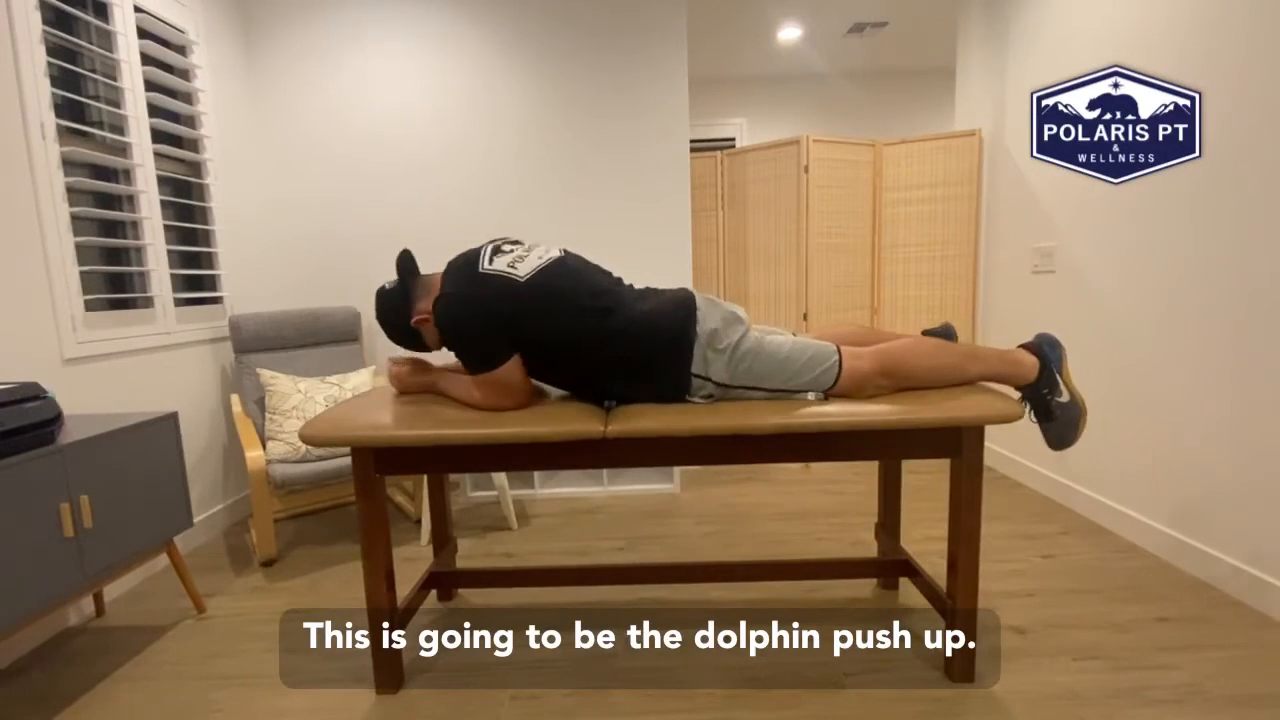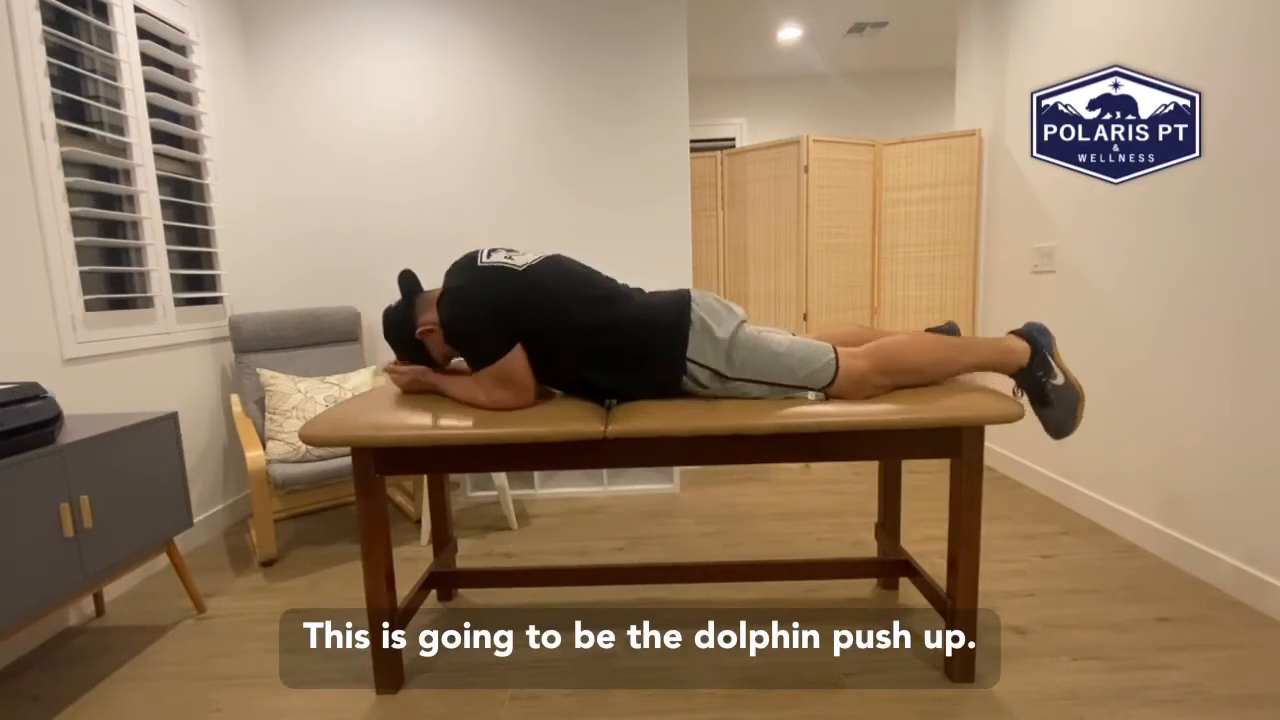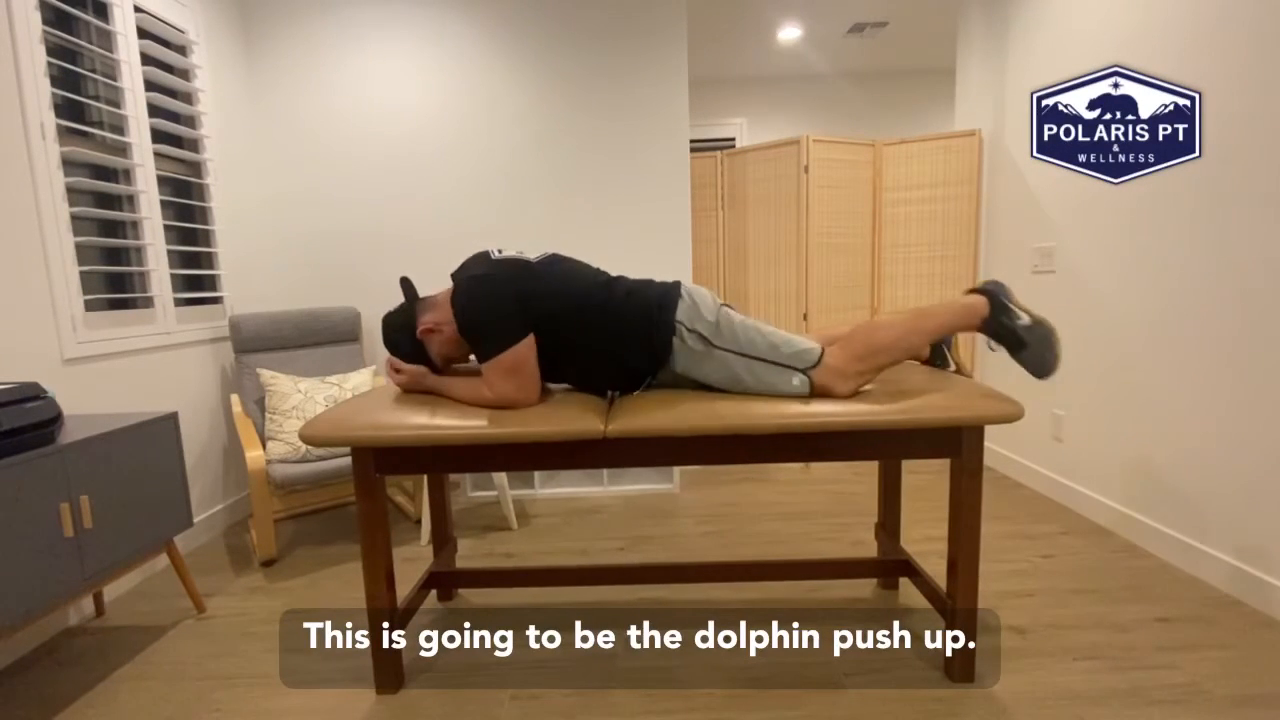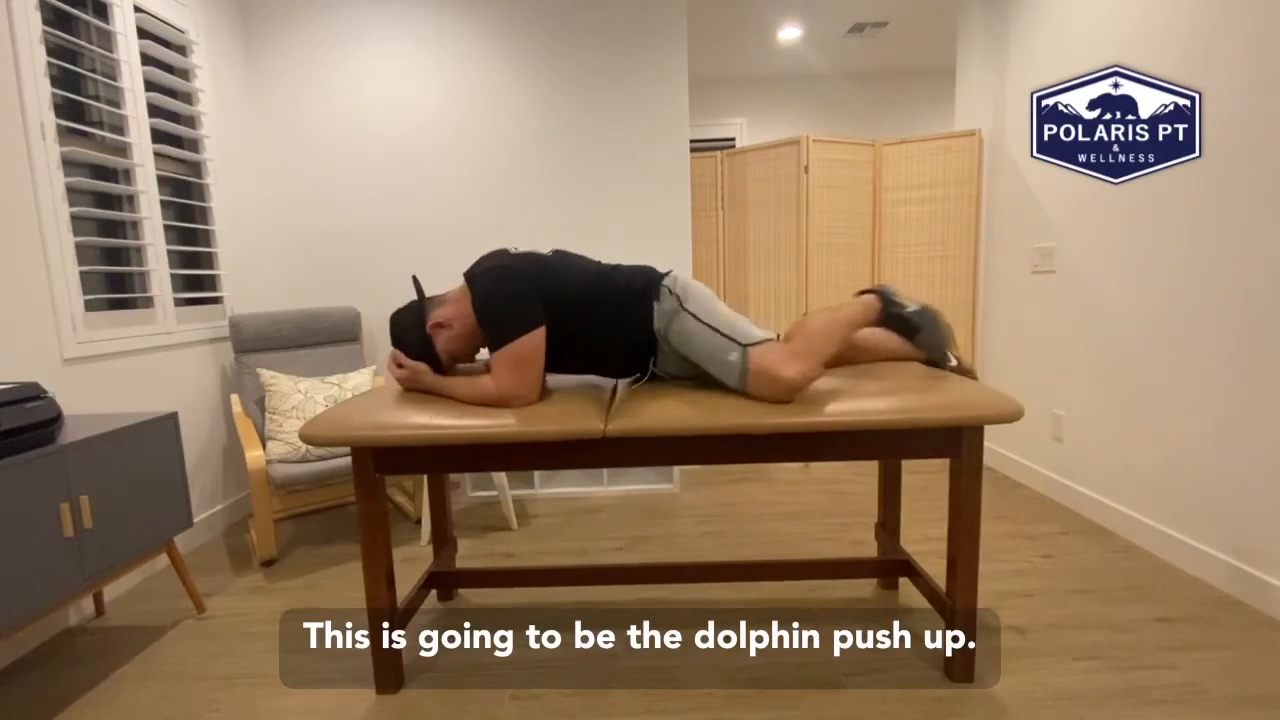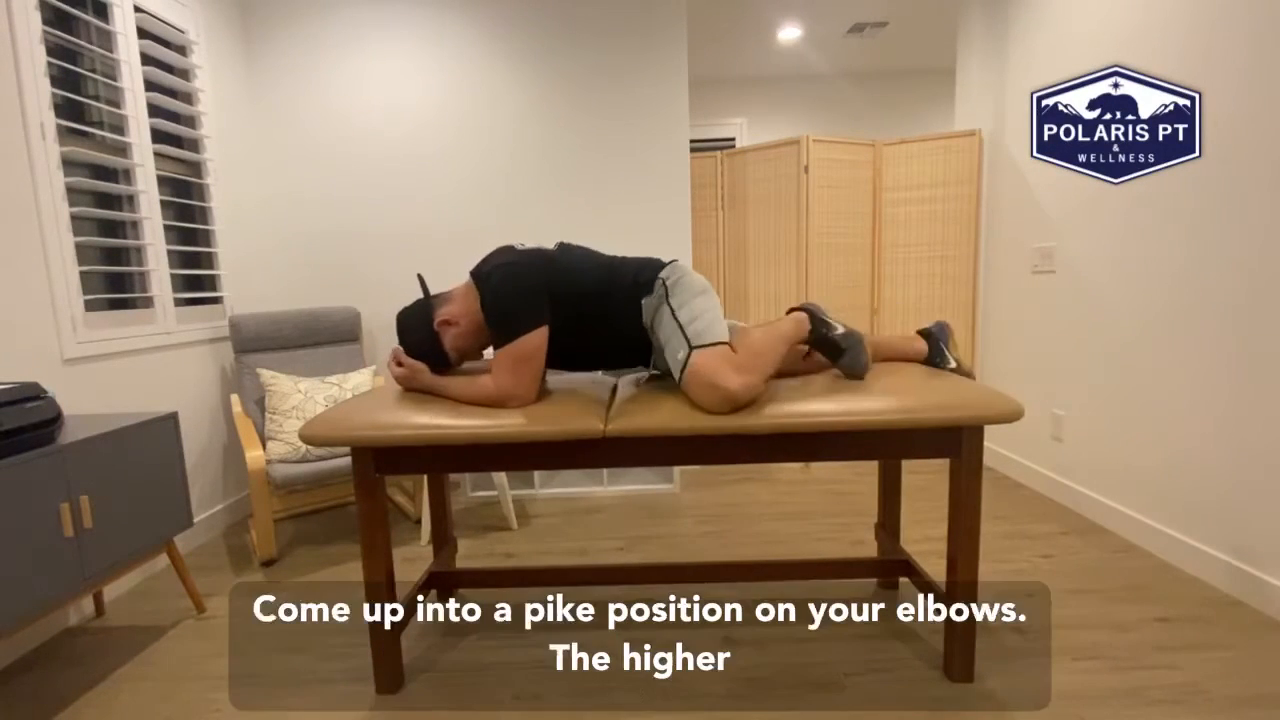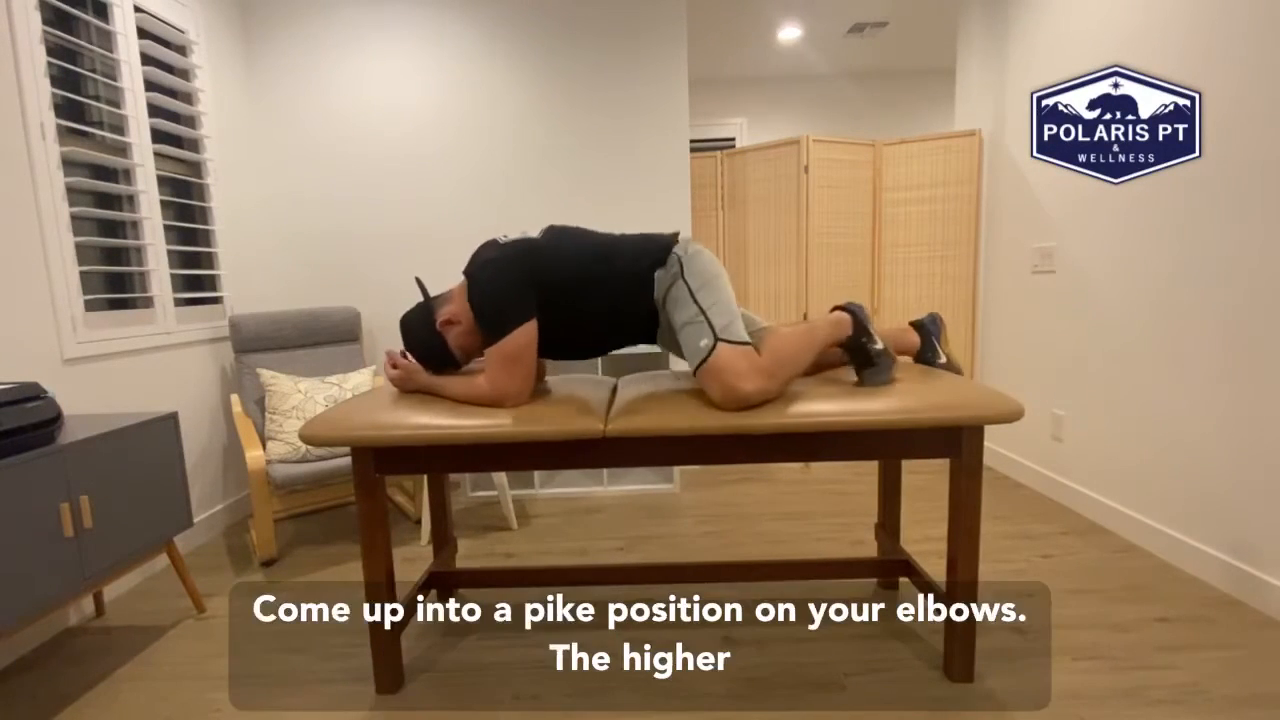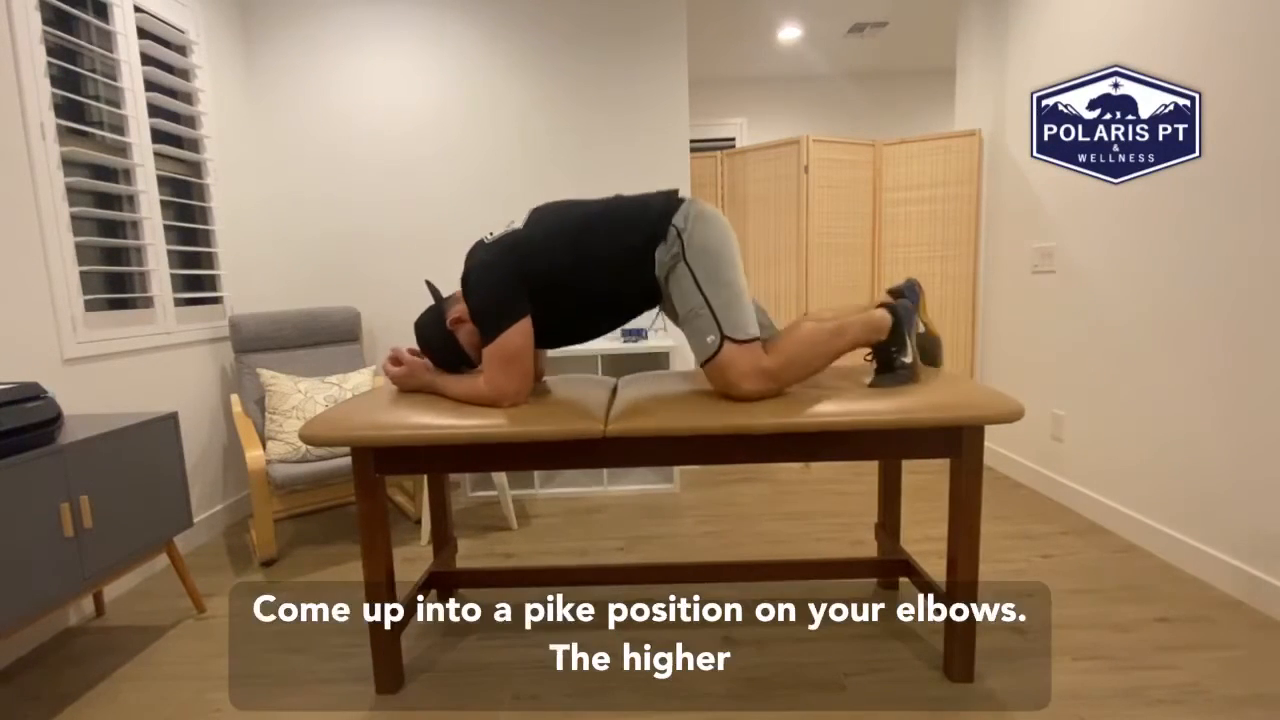
dt=0.2s
person 1, frame 1
left shoulder: (460, 307)
right shoulder: (483, 260)
left elbow: (511, 394)
left wrist: (428, 379)
right wrist: (447, 370)
left hip: (696, 362)
right hip: (686, 317)
left knee: (865, 373)
right knee: (815, 345)
left ankle: (1029, 364)
right ankle: (927, 339)
person 1, frame 2
left shoulder: (463, 304)
right shoulder: (481, 279)
left elbow: (515, 393)
right elbow: (525, 361)
left wrist: (430, 382)
right wrist: (464, 372)
left hip: (690, 352)
right hip: (681, 320)
left knee: (859, 373)
right knee: (811, 345)
left ankle: (1022, 352)
right ankle: (934, 338)
person 1, frame 3
left shoulder: (482, 295)
right shoulder: (490, 281)
left elbow: (516, 393)
right elbow: (524, 370)
left wrist: (430, 382)
right wrist: (442, 377)
left hip: (684, 331)
right hip: (667, 340)
left knee: (838, 374)
right knee: (811, 353)
left ankle: (979, 309)
right ankle: (927, 344)
person 1, frame 4
left shoulder: (502, 286)
right shoulder: (490, 287)
left elbow: (517, 390)
right elbow: (519, 372)
left wrist: (430, 383)
right wrist: (435, 376)
left hip: (668, 304)
right hip: (660, 347)
left knee: (783, 376)
right knee: (797, 355)
left ankle: (868, 306)
right ankle: (923, 346)
person 1, frame 5
left shoulder: (506, 284)
right shoulder: (496, 287)
left elbow: (516, 390)
right elbow: (526, 373)
left wrist: (430, 382)
right wrist: (439, 374)
left hip: (666, 294)
right hip: (657, 335)
left knee: (725, 387)
right knee: (800, 359)
left ankle: (799, 322)
right ankle: (924, 343)
person 1, frame 6
left shoulder: (493, 281)
right shoulder: (500, 276)
left elbow: (510, 389)
right elbow: (527, 370)
left wrist: (427, 382)
right wrist: (436, 373)
left hip: (676, 270)
right hip: (666, 288)
left knee: (742, 385)
right knee: (787, 357)
left ankle: (842, 324)
right ankle: (915, 338)
person 1, frame 7
left shoulder: (487, 280)
right shoulder: (504, 268)
left elbow: (508, 389)
right elbow: (527, 371)
left wrist: (430, 381)
right wrist: (439, 371)
left hip: (681, 235)
right hip: (678, 240)
left knee: (748, 377)
right knee: (766, 351)
left ankle: (883, 325)
right ankle: (895, 307)
